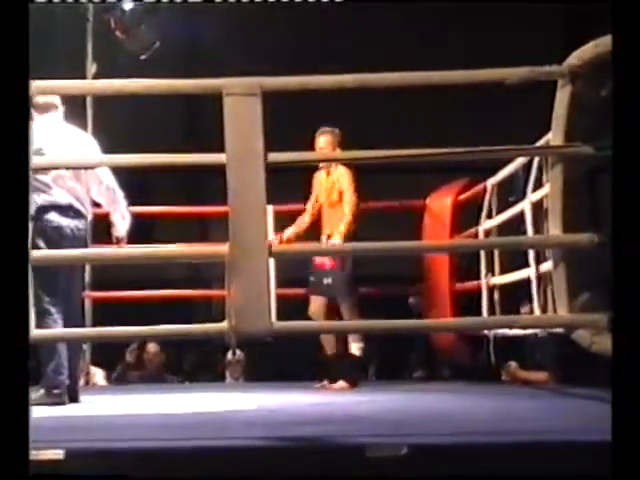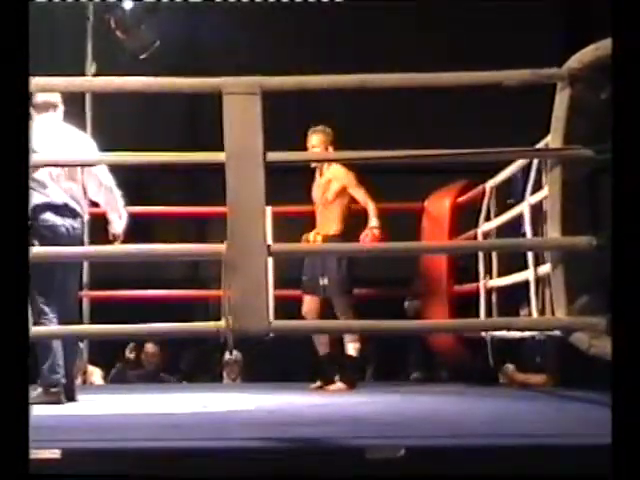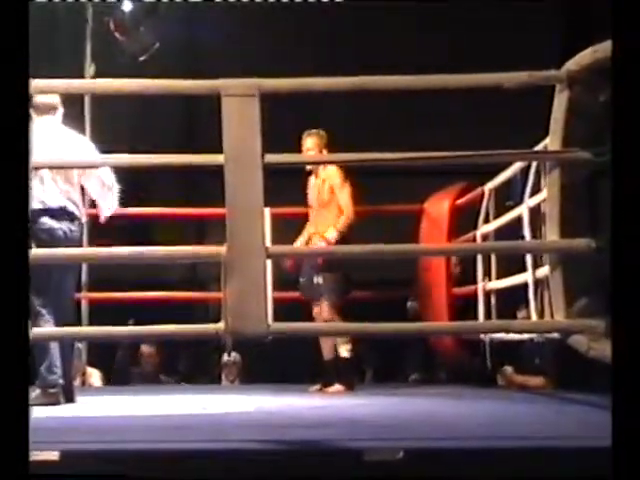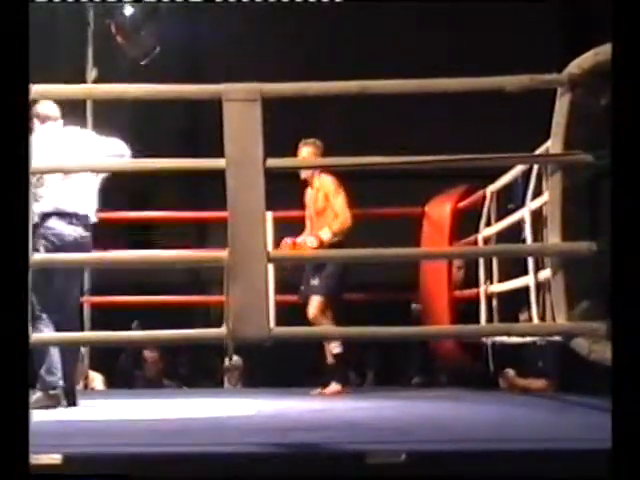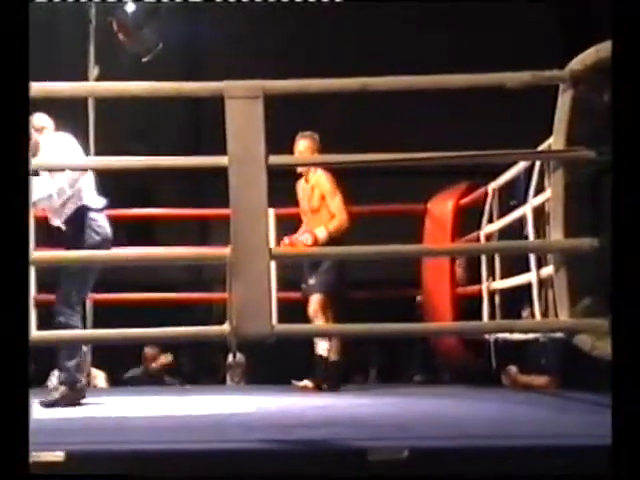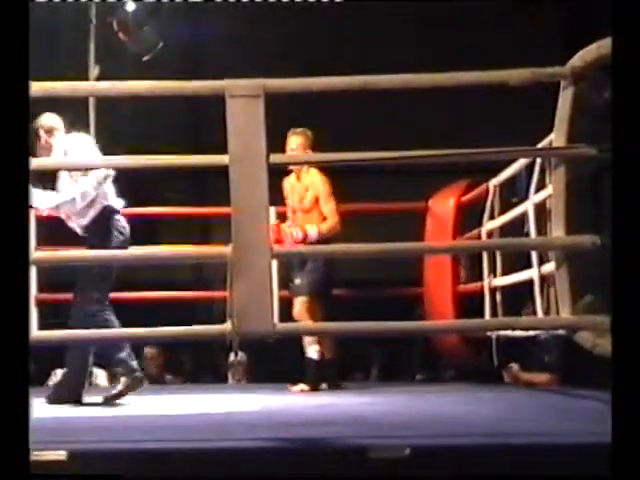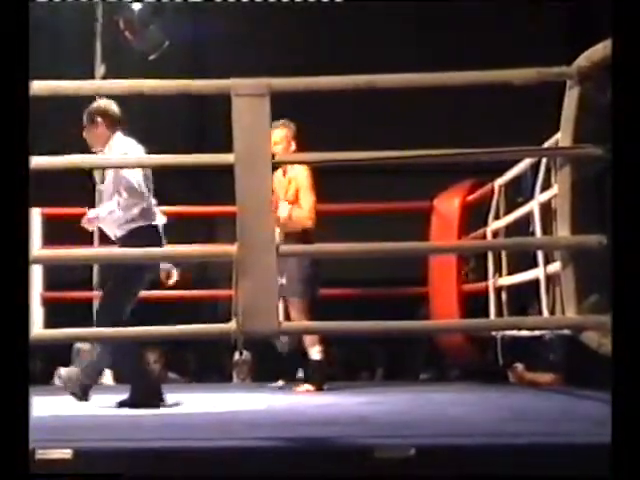
dt=0.3s
person 1, frame 1
left shoulder: (32, 135)
right shoulder: (81, 138)
right elbow: (104, 183)
right wrist: (120, 220)
left hip: (46, 221)
right hip: (77, 223)
left knee: (49, 305)
right knee: (71, 306)
left ankle: (54, 384)
right ankle: (71, 383)
person 1, frame 2
left shoulder: (32, 134)
right shoulder: (79, 138)
right elbow: (102, 181)
right wrist: (117, 218)
left hip: (42, 221)
right hip: (72, 223)
left knee: (45, 305)
right knee: (67, 305)
left ankle: (52, 383)
right ankle: (67, 383)
person 1, frame 3
left shoulder: (31, 137)
right shoulder: (76, 140)
right elbow: (104, 180)
right wrist: (107, 207)
left hip: (40, 225)
right hip: (70, 226)
left knee: (42, 307)
right knee: (63, 307)
left ankle: (49, 385)
right ankle: (65, 385)
person 1, frame 4
left shoulder: (35, 142)
right shoulder: (81, 138)
right elbow: (121, 151)
left hip: (50, 228)
right hip: (81, 231)
left knee: (42, 311)
right knee: (67, 312)
left ankle: (50, 388)
right ankle: (67, 389)
person 1, frame 5
left shoulder: (58, 141)
right shoulder: (48, 159)
left elbow: (78, 171)
right elbow: (45, 188)
left wrist: (47, 198)
left hip: (85, 224)
right hip: (86, 226)
left knee: (67, 304)
right knee: (70, 304)
left ankle: (70, 380)
right ankle: (70, 384)
person 1, frame 6
left shoulder: (76, 143)
right shoulder: (64, 159)
left elbow: (102, 173)
right elbow: (60, 199)
left wrist: (69, 201)
right wrist: (33, 195)
left hip: (105, 228)
right hip: (99, 231)
left knee: (93, 303)
right knee: (83, 308)
left ankle: (128, 369)
right ankle: (70, 386)
person 1, frame 7
left shoulder: (121, 151)
right shoulder: (124, 150)
left elbow: (136, 200)
left wrist: (98, 218)
left hip: (138, 241)
right hip: (143, 241)
left knee: (110, 316)
right knee: (110, 315)
left ankle: (146, 390)
right ankle: (82, 379)
person 2, frame 1
left shoulder: (344, 176)
right shoulder: (317, 177)
left elbow: (349, 214)
right elbow: (309, 213)
left wrist: (337, 243)
right wrist: (286, 235)
left hip: (339, 248)
right hip: (324, 246)
left knee: (347, 311)
right knee: (316, 313)
left ankle: (351, 374)
right ankle: (335, 368)
person 2, frame 2
left shoulder: (341, 174)
right shoulder: (318, 175)
left elbow: (368, 202)
left wrist: (373, 224)
right hip: (317, 247)
left knee: (343, 312)
right knee: (309, 312)
left ankle: (348, 375)
right ankle: (328, 372)
person 2, frame 3
left shoulder: (335, 174)
right shoulder: (311, 181)
left elbow: (349, 213)
left wrist: (329, 238)
right wrist: (298, 245)
right hip: (313, 251)
left knee: (329, 314)
right knee: (318, 316)
left ankle: (345, 377)
right ankle: (330, 375)
person 2, frame 4
left shoulder: (329, 182)
right shoulder: (308, 192)
left elbow: (346, 219)
left wrist: (322, 237)
right wrist: (295, 243)
left knee: (315, 312)
right knee: (324, 317)
left ankle: (340, 372)
right ankle: (333, 376)
person 2, frame 5
left shoulder: (324, 180)
right shoulder: (301, 186)
left elbow: (343, 218)
left wrist: (317, 235)
right wrist: (296, 238)
left knee: (315, 310)
right knee: (326, 315)
left ankle: (319, 376)
right ankle: (333, 377)
person 2, frame 6
left shoulder: (318, 181)
right shoulder: (287, 183)
left elbow: (335, 223)
left wrist: (307, 233)
right wrist: (282, 231)
left hip: (316, 253)
right hip: (299, 254)
left knee: (300, 311)
right knee: (315, 316)
left ankle: (313, 377)
right ankle: (330, 375)
person 2, frame 7
left shoulder: (302, 173)
right shoulder: (276, 175)
left elbow: (307, 219)
left wrist: (278, 206)
left hip: (300, 247)
right hip: (282, 246)
left knee: (299, 314)
left ankle: (317, 376)
right ankle: (291, 366)
